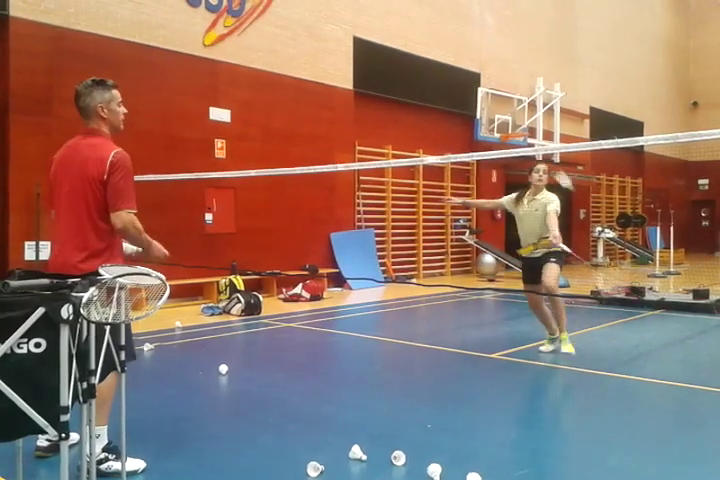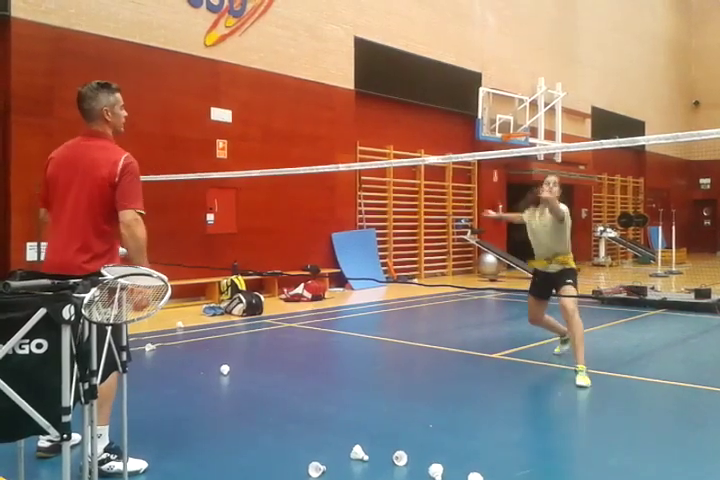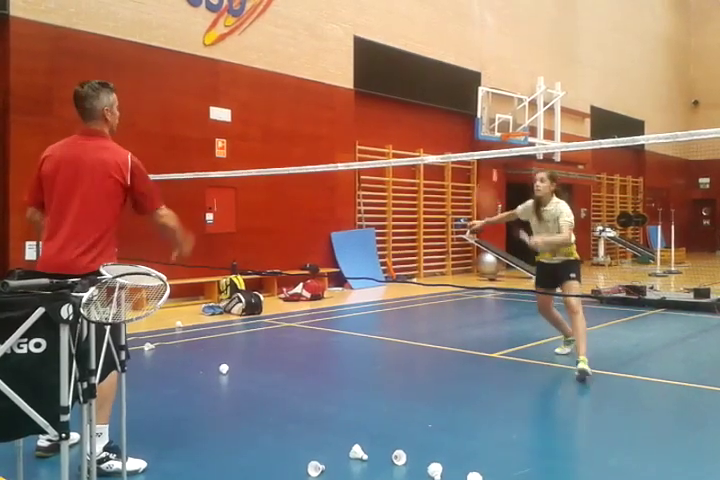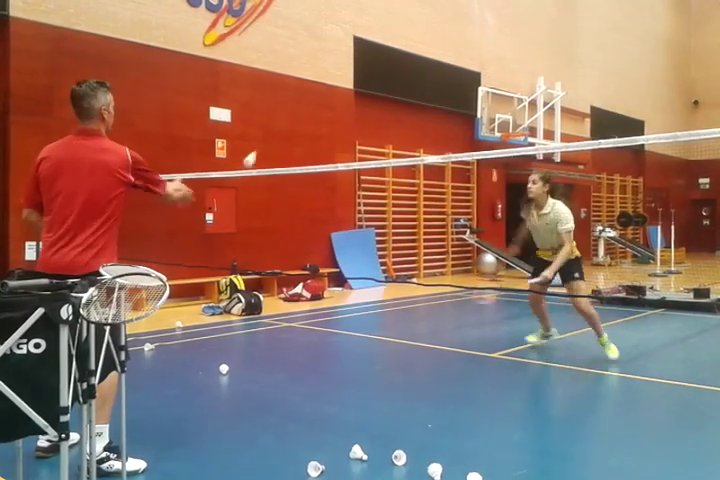
dt=0.2s
person 1, frame 1
left shoulder: (63, 154)
right shoulder: (114, 157)
right elbow: (123, 221)
right wrist: (152, 247)
left hip: (62, 270)
right hip: (97, 273)
right knee: (107, 361)
left ankle: (50, 433)
right ankle: (100, 450)
person 1, frame 2
left shoulder: (58, 156)
right shoulder: (120, 161)
left elbow: (44, 214)
right elbow: (130, 223)
left hip: (56, 272)
right hip: (96, 274)
right knee: (107, 362)
left ankle: (50, 434)
right ankle: (101, 451)
person 1, frame 3
left shoulder: (52, 154)
right shoulder: (124, 161)
left elbow: (31, 213)
right elbow: (161, 215)
right wrist: (182, 240)
left hip: (53, 271)
right hip: (94, 275)
right knee: (107, 361)
left ankle: (51, 434)
right ankle: (101, 450)
person 1, frame 4
left shoulder: (48, 154)
right shoulder: (122, 158)
left elbow: (30, 215)
right elbow: (172, 193)
right wrist: (181, 189)
left hip: (52, 271)
right hip: (93, 274)
right knee: (107, 360)
left ankle: (48, 434)
right ankle: (101, 450)
person 2, frame 1
left shoulder: (551, 199)
right shoulder: (517, 199)
left elbow: (553, 217)
right elbow: (490, 204)
left wrist: (556, 232)
right wrist: (463, 202)
left hip: (550, 252)
right hip: (528, 255)
left knee: (550, 287)
right knee: (534, 303)
left ankle: (563, 336)
right ankle: (553, 336)
person 2, frame 2
left shoulder: (561, 210)
right shoulder: (531, 211)
left elbow: (558, 214)
right elbow: (521, 218)
left wrist: (551, 201)
right wrist: (498, 215)
left hip: (563, 268)
right hip: (541, 270)
left knee: (569, 310)
right knee: (535, 318)
left ankle: (581, 368)
right ankle: (565, 335)
person 2, frame 3
left shoulder: (561, 208)
right shoulder: (530, 206)
left elbow: (566, 237)
right elbow: (507, 216)
left wrist: (544, 239)
right wrist: (483, 223)
left hip: (566, 260)
right hip: (546, 261)
left knee: (573, 305)
right knee: (544, 308)
left ankle: (582, 362)
right ankle: (569, 337)
person 2, frame 4
left shoulder: (560, 210)
right shoulder: (528, 208)
left elbow: (566, 246)
left wrist: (552, 269)
right wrist: (515, 244)
left hip: (567, 258)
right hip: (543, 256)
left knee: (581, 305)
right knee: (535, 300)
left ankle: (604, 340)
right ankle: (547, 331)
